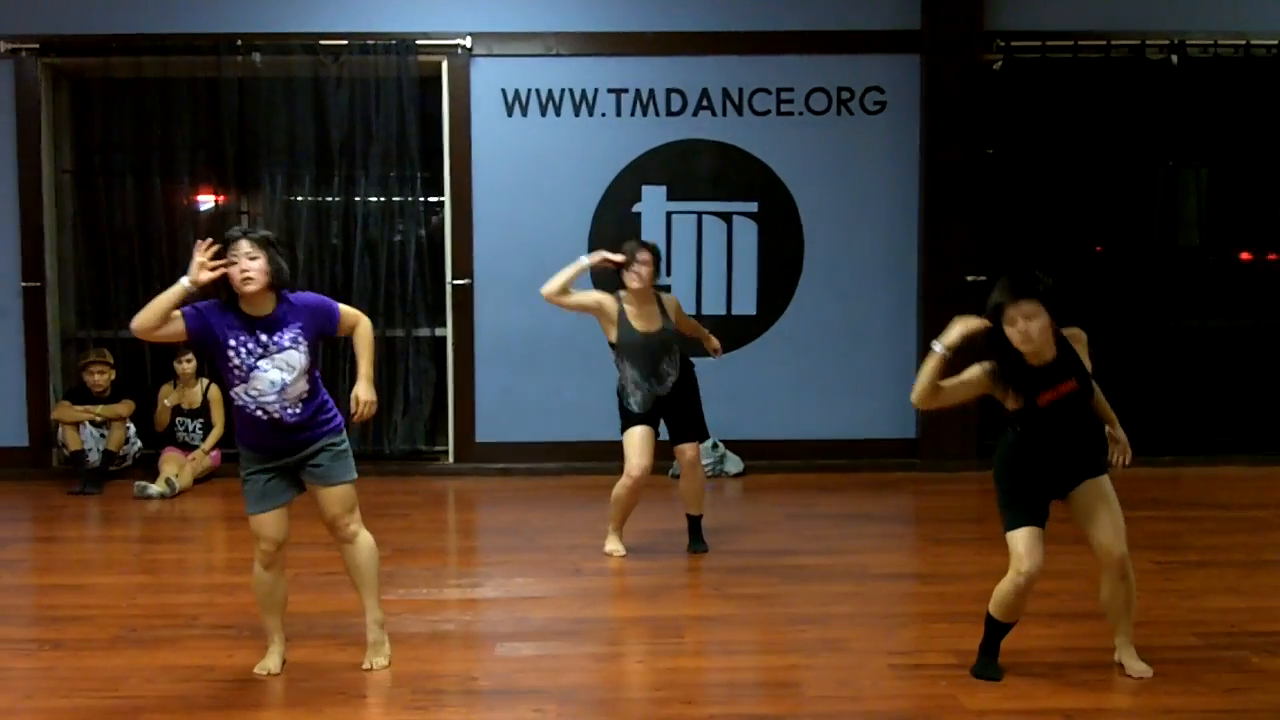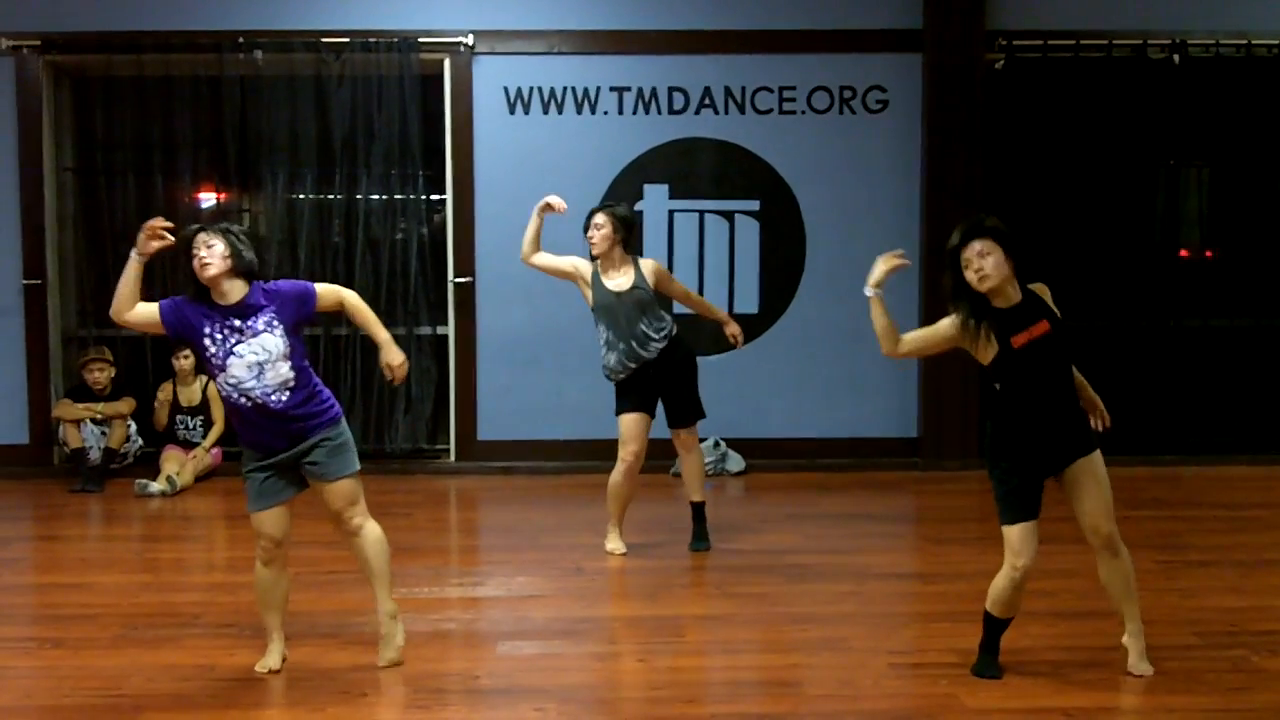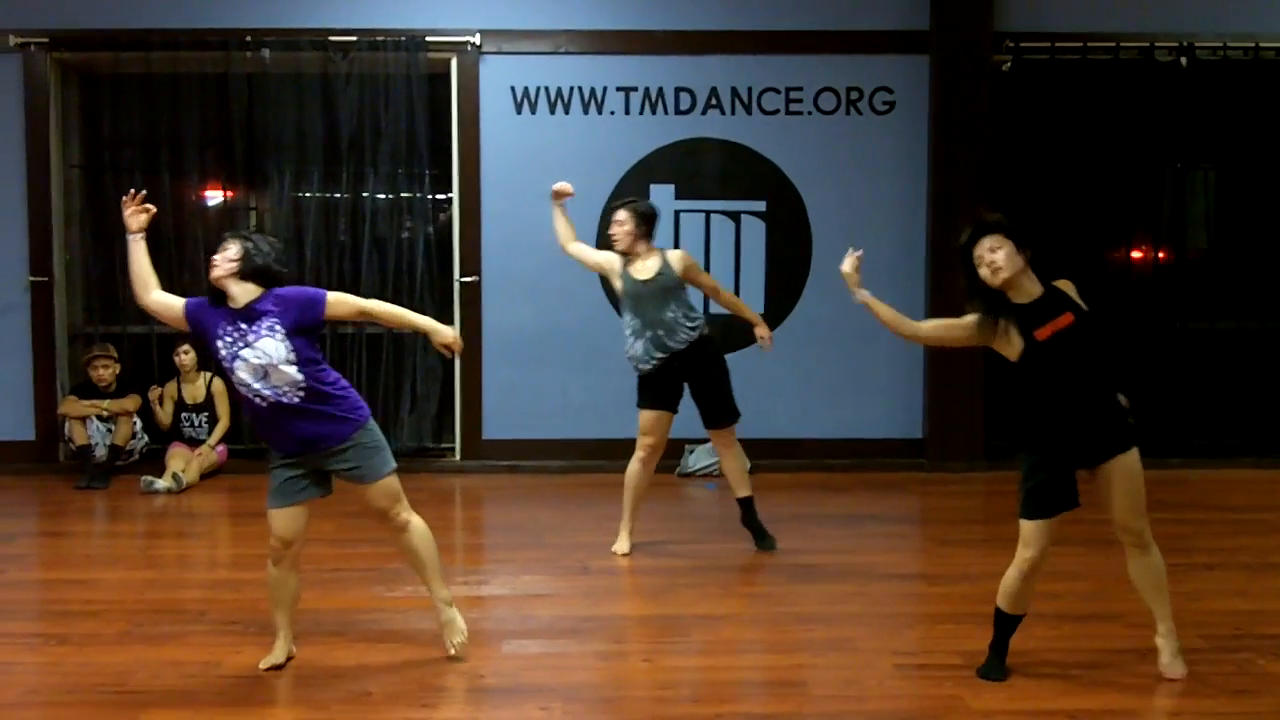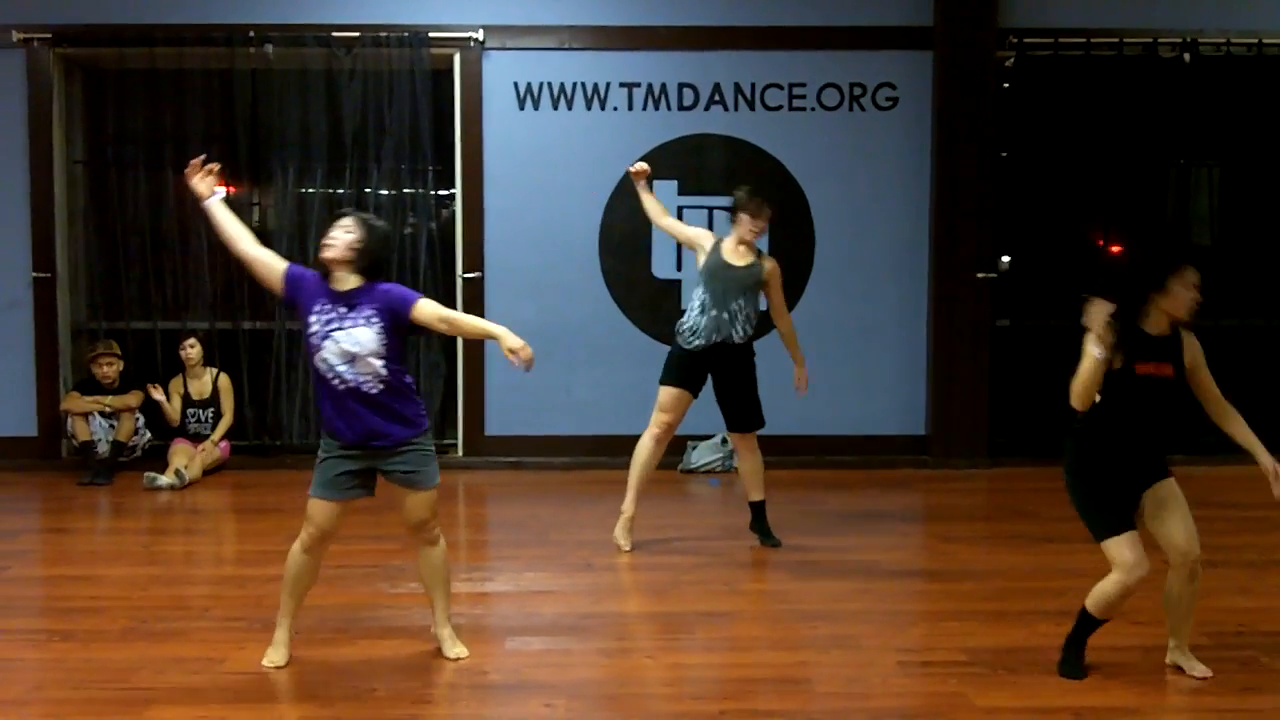
dt=0.4s
person 1, frame 1
left shoulder: (306, 308)
right shoulder: (214, 319)
left elbow: (360, 323)
right elbow: (141, 327)
left wrist: (364, 380)
right wrist: (189, 282)
left hip: (320, 438)
right hip: (260, 453)
left knee: (347, 527)
right knee: (268, 547)
left ankle: (375, 628)
right ankle: (275, 644)
person 1, frame 2
left shoulder: (280, 296)
right shoulder: (191, 313)
left elbow: (343, 296)
right elbow: (122, 313)
left wrist: (386, 344)
right wrist: (140, 255)
left hip: (319, 429)
right hip: (261, 449)
left knee: (354, 518)
right knee: (269, 545)
left ankle: (389, 618)
right ankle: (275, 643)
person 1, frame 3
left shoulder: (289, 303)
right shoulder: (209, 316)
left elbow: (361, 307)
right elbow: (148, 296)
left wrist: (430, 326)
right wrist: (135, 236)
left hip: (347, 429)
right hip: (289, 450)
left knee: (397, 516)
right knee: (282, 545)
left ankle: (445, 605)
right ankle: (283, 640)
person 1, frame 4
left shoulder: (387, 298)
right shoulder: (307, 287)
left elbow: (445, 318)
right elbow: (249, 250)
left wrist: (501, 333)
right wrist: (211, 199)
left hip: (404, 436)
right hip: (342, 443)
left knee: (425, 530)
right knee: (315, 535)
left ankle: (443, 628)
right ankle: (283, 632)
person 2, frame 1
left shoulder: (1075, 341)
right shoulder: (996, 372)
right elbow: (922, 399)
left wrist: (1113, 424)
right wrist: (945, 343)
left hip: (1081, 459)
right hip: (1024, 471)
left knee: (1117, 556)
right knee: (1026, 570)
left ankle: (1124, 647)
right ankle: (987, 651)
person 2, frame 2
left shoulder: (1041, 296)
right shoulder: (969, 325)
right elbow: (893, 346)
left wrist: (1086, 392)
right wrist: (874, 288)
left hip: (1071, 433)
right hip: (1014, 448)
left knee: (1105, 536)
right knee: (1020, 563)
left ankle: (1134, 636)
right ankle: (987, 649)
person 2, frame 3
left shoulder: (1066, 291)
right shoulder: (993, 324)
right elbow: (915, 330)
left wrist: (1110, 389)
right wrist: (861, 291)
left hip: (1108, 424)
right hip: (1050, 439)
left knee: (1135, 535)
right knee: (1031, 557)
left ankle: (1167, 637)
right ankle: (997, 650)
person 2, frame 4
left shoulder: (1185, 344)
right shoulder: (1113, 332)
left elbow: (1218, 407)
right elbow: (1080, 402)
right wrist: (1098, 344)
left hip: (1147, 461)
right hip: (1095, 464)
left knee: (1187, 555)
right knee: (1131, 570)
left ankle: (1178, 648)
right ankle: (1075, 642)
person 3, frame 1
left shoulder: (668, 304)
right shoulder: (608, 306)
left elbow: (685, 324)
right elbow: (549, 293)
left wrist: (707, 337)
right wrist: (586, 262)
left hip: (679, 388)
right hip: (637, 399)
left knee: (690, 458)
right knee: (637, 472)
left ankle: (695, 530)
right ankle: (613, 533)
person 3, frame 2
left shoulder: (649, 268)
right shoulder: (584, 271)
left elbow: (686, 297)
right elbow: (529, 256)
left wrist: (725, 320)
right wrist: (539, 211)
left hip: (672, 359)
right hip: (632, 374)
left knee: (686, 440)
right knee: (630, 456)
left ankle: (699, 523)
right ankle: (613, 530)
person 3, frame 3
left shoulder: (676, 260)
right shoulder: (615, 266)
left elbow: (716, 291)
right elbow: (569, 245)
left wrist: (756, 321)
right wrist: (558, 205)
left hip: (699, 353)
right hip: (657, 366)
left knee: (724, 437)
right knee: (647, 448)
left ankle: (751, 517)
right ankle: (625, 530)
person 3, frame 4
left shoulder: (767, 266)
right shoulder: (705, 242)
left elbow: (780, 315)
right elbow: (662, 218)
left wrist: (798, 360)
right wrist: (641, 185)
left hip: (735, 354)
right hip: (692, 347)
left knee: (745, 440)
right knee: (660, 427)
left ankle: (759, 519)
right ankle: (627, 513)
